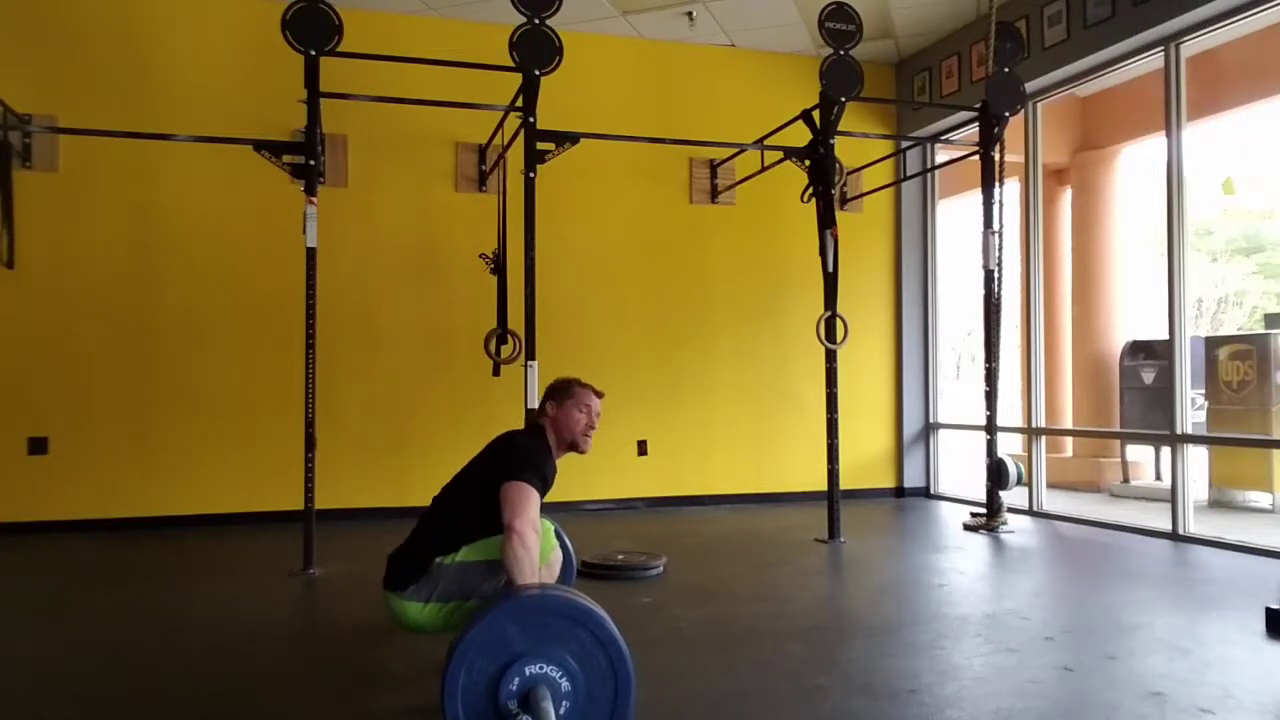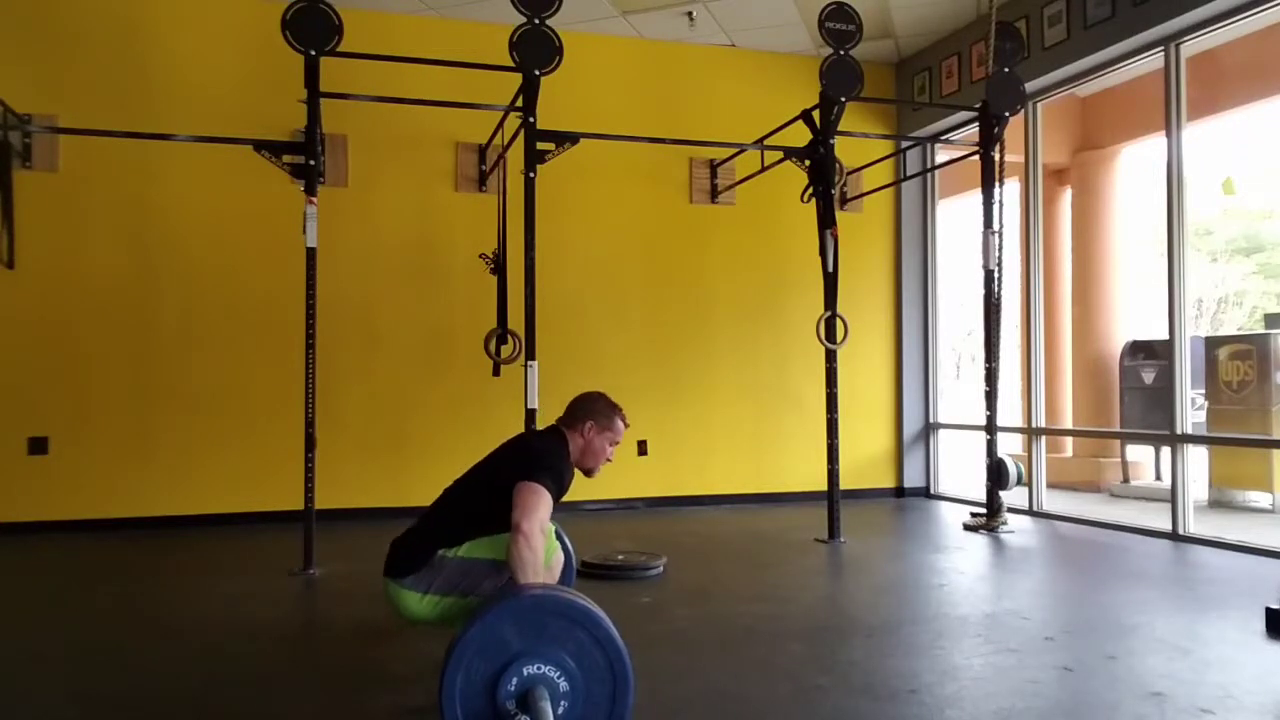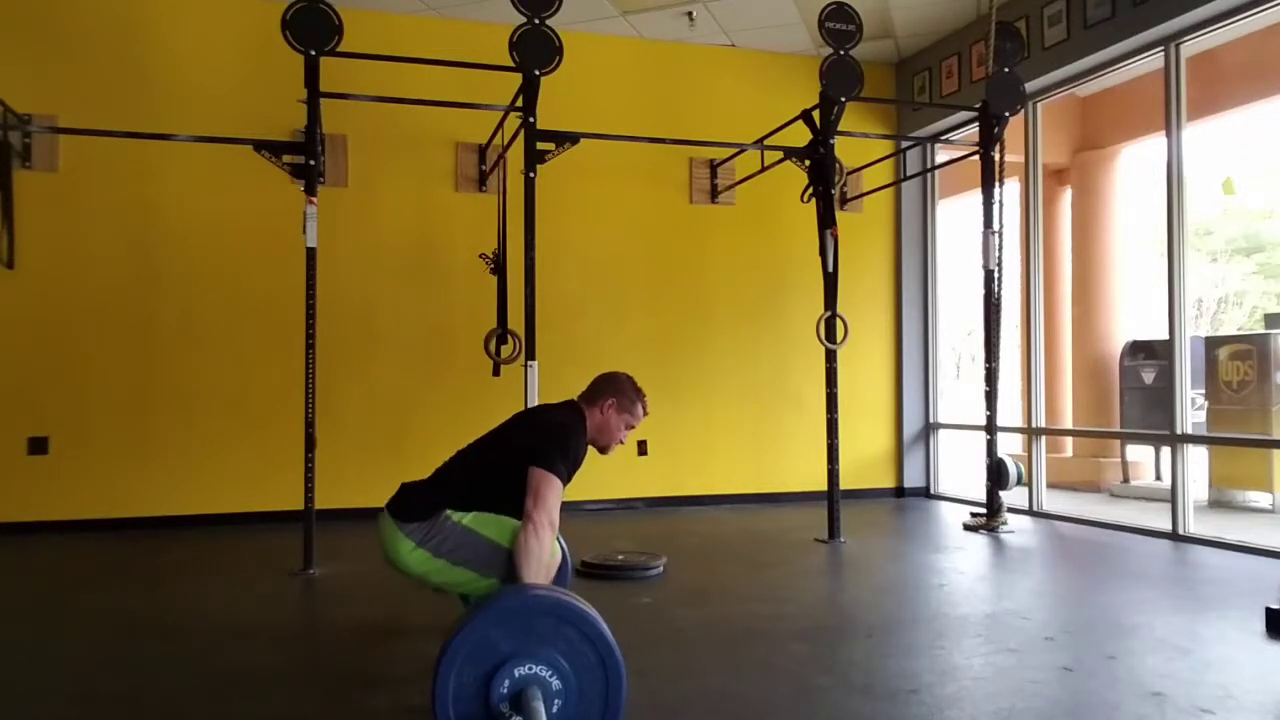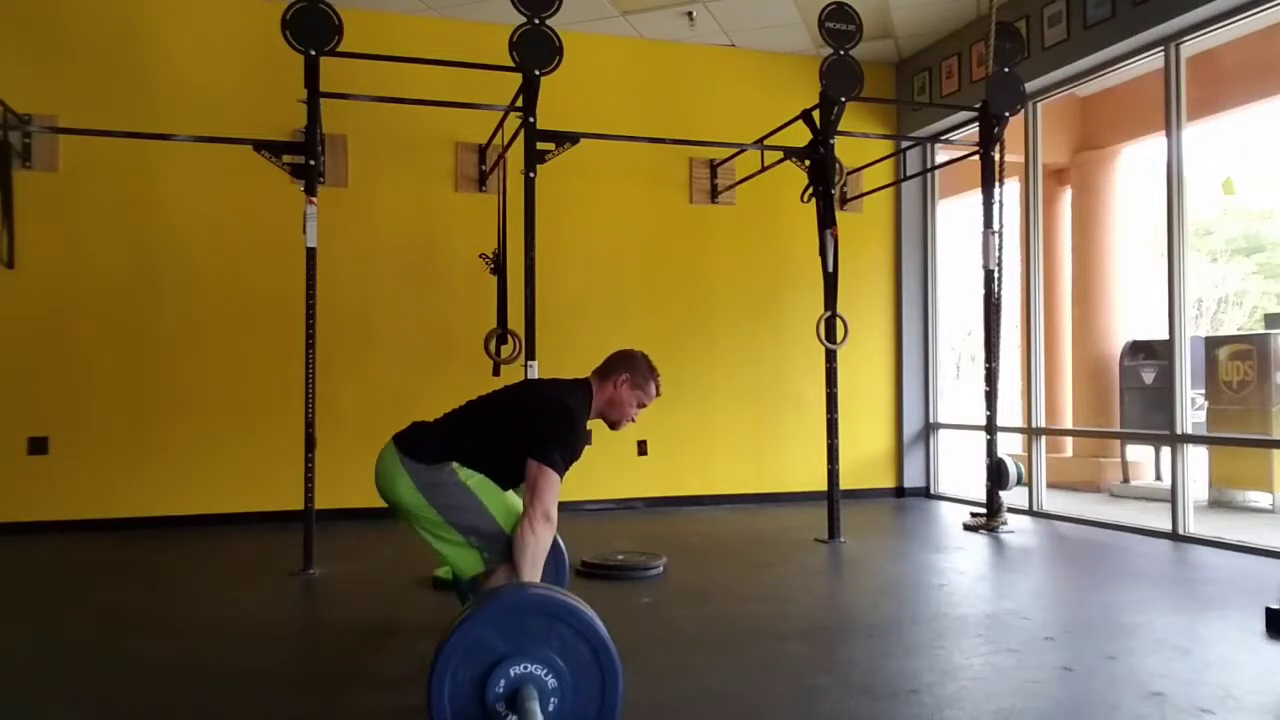
dt=0.5s
person 1, frame 1
left shoulder: (527, 447)
right shoulder: (531, 451)
right elbow: (519, 528)
left hip: (415, 582)
right hip: (420, 590)
right knee: (543, 542)
person 1, frame 2
left shoulder: (541, 448)
right shoulder: (551, 458)
right elbow: (527, 529)
left hip: (422, 569)
right hip: (420, 578)
right knee: (546, 554)
person 1, frame 3
left shoulder: (557, 423)
right shoulder: (565, 434)
right elbow: (541, 521)
left hip: (417, 518)
right hip: (419, 528)
right knee: (543, 557)
person 1, frame 4
left shoulder: (565, 400)
right shoulder: (566, 414)
right elbow: (540, 515)
left hip: (415, 464)
right hip: (421, 469)
left knee: (516, 547)
right knee: (516, 554)
